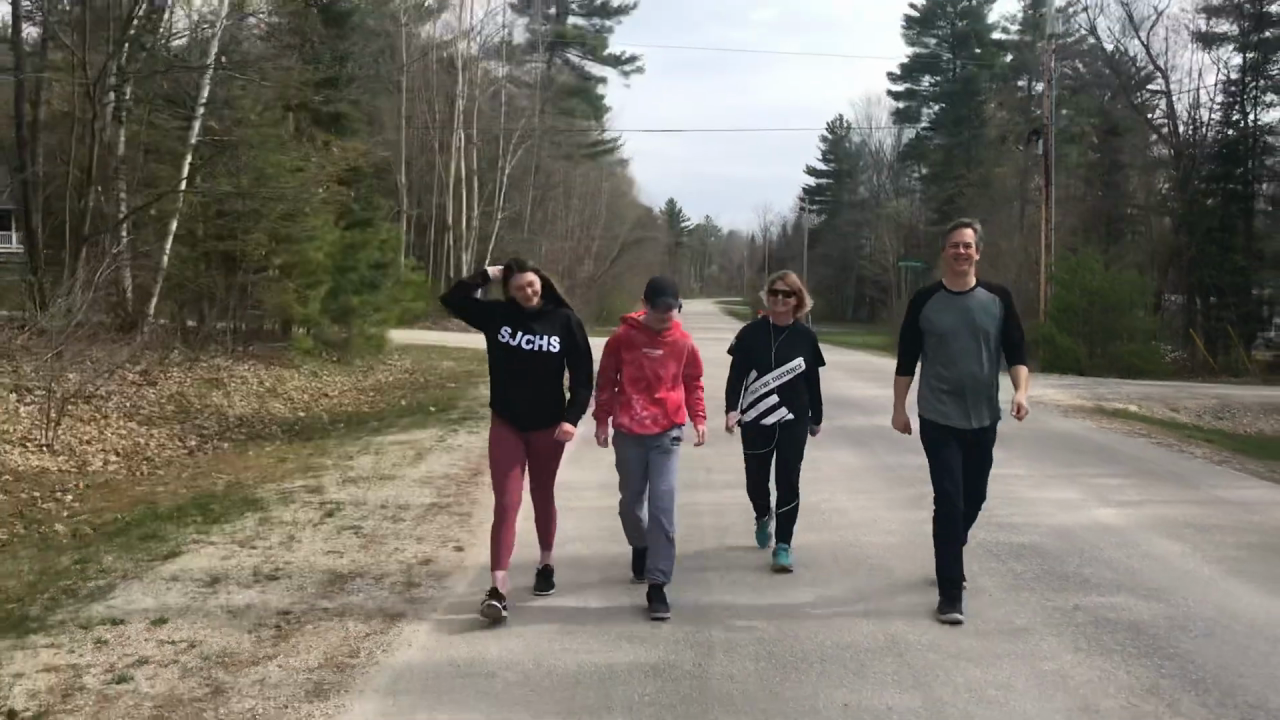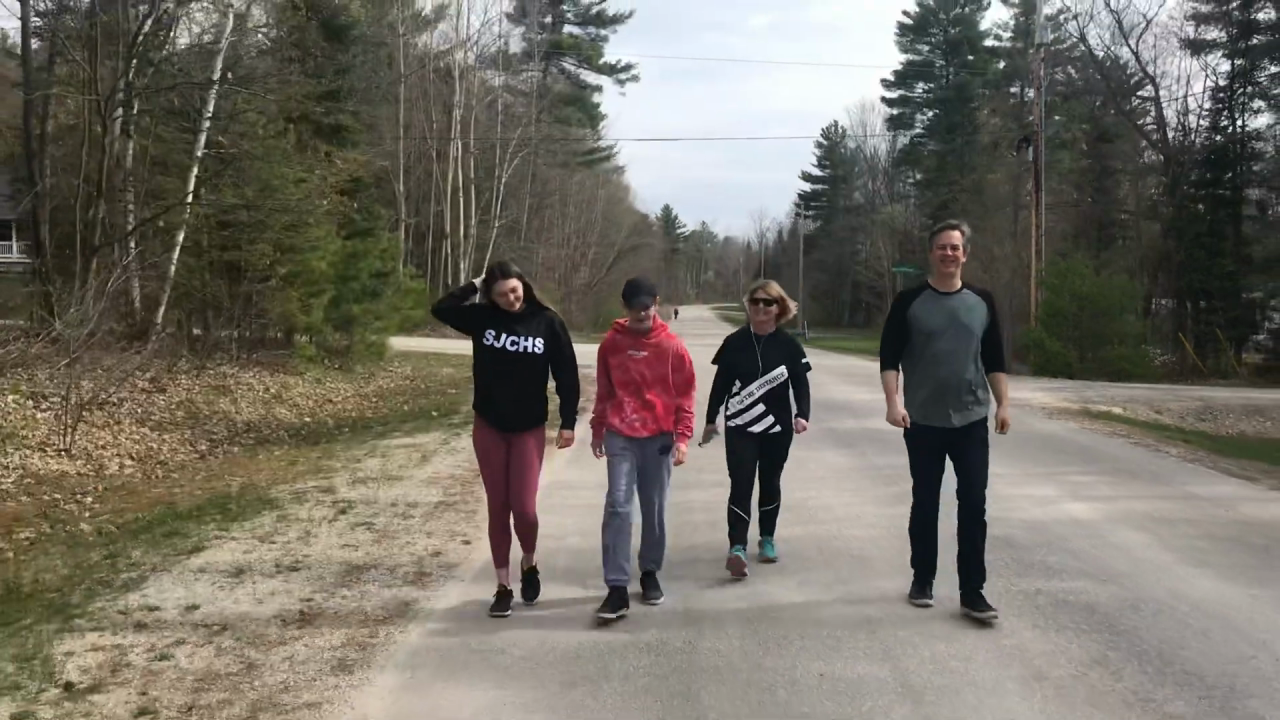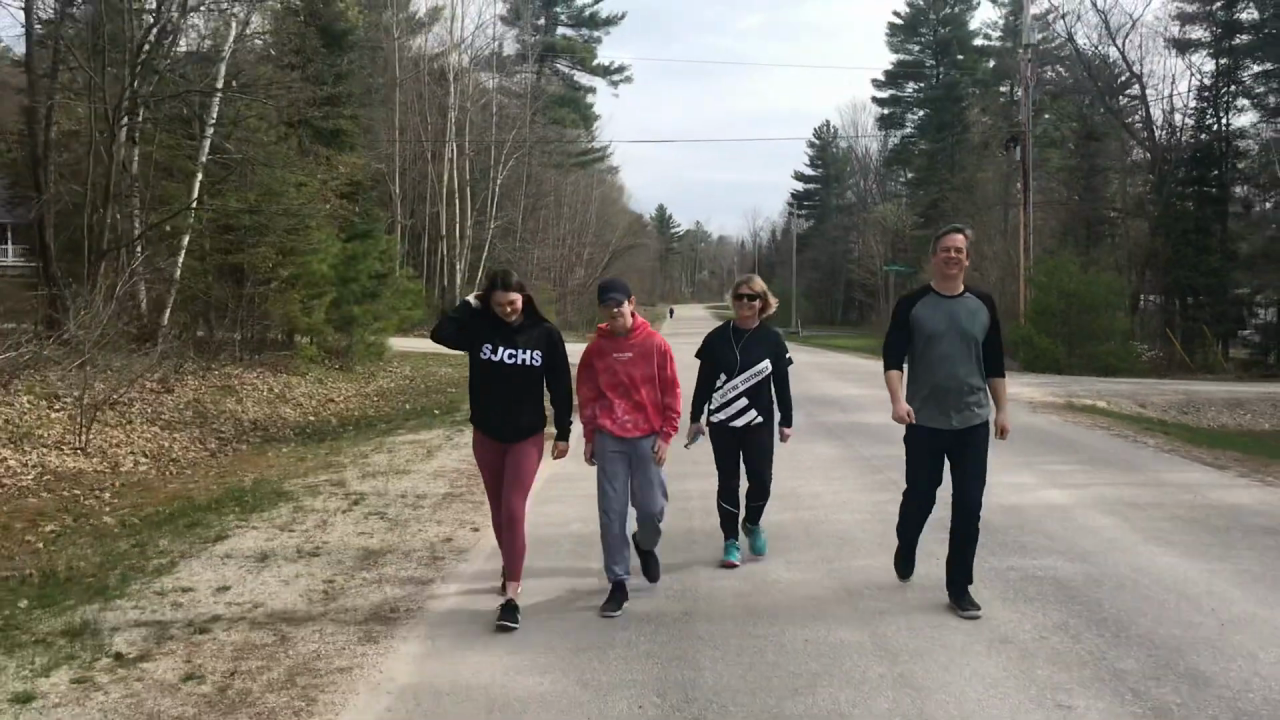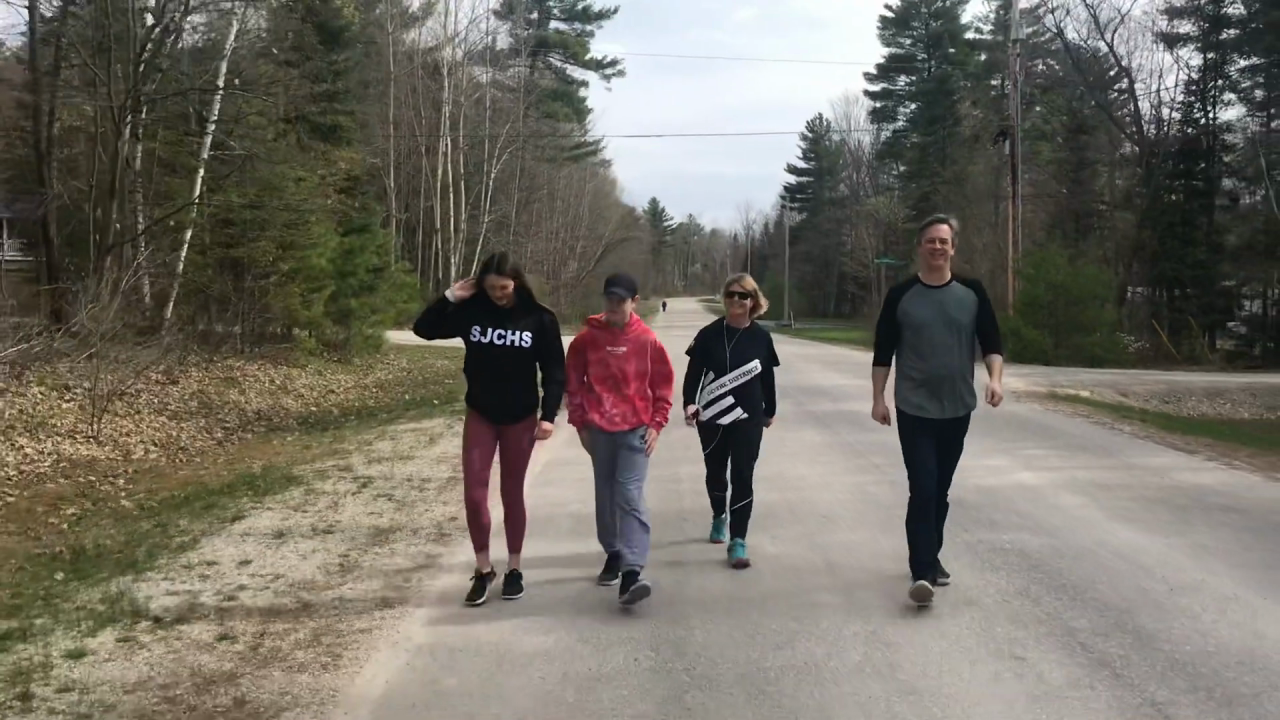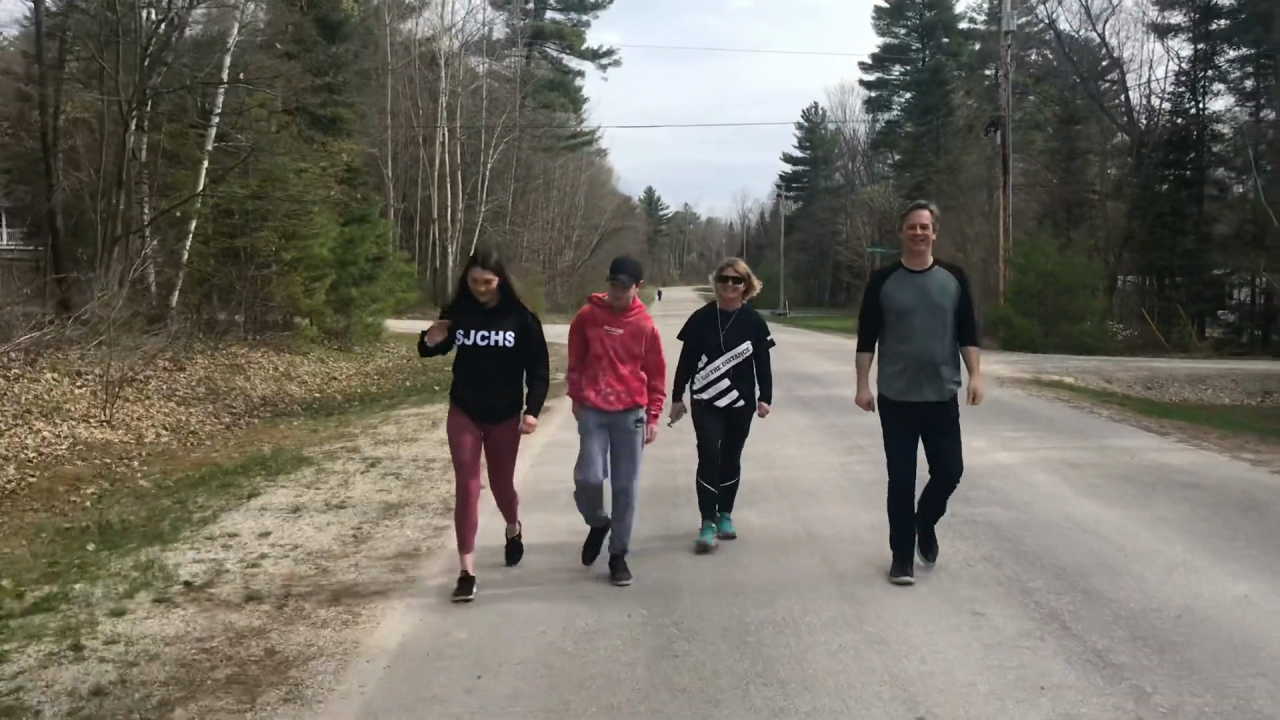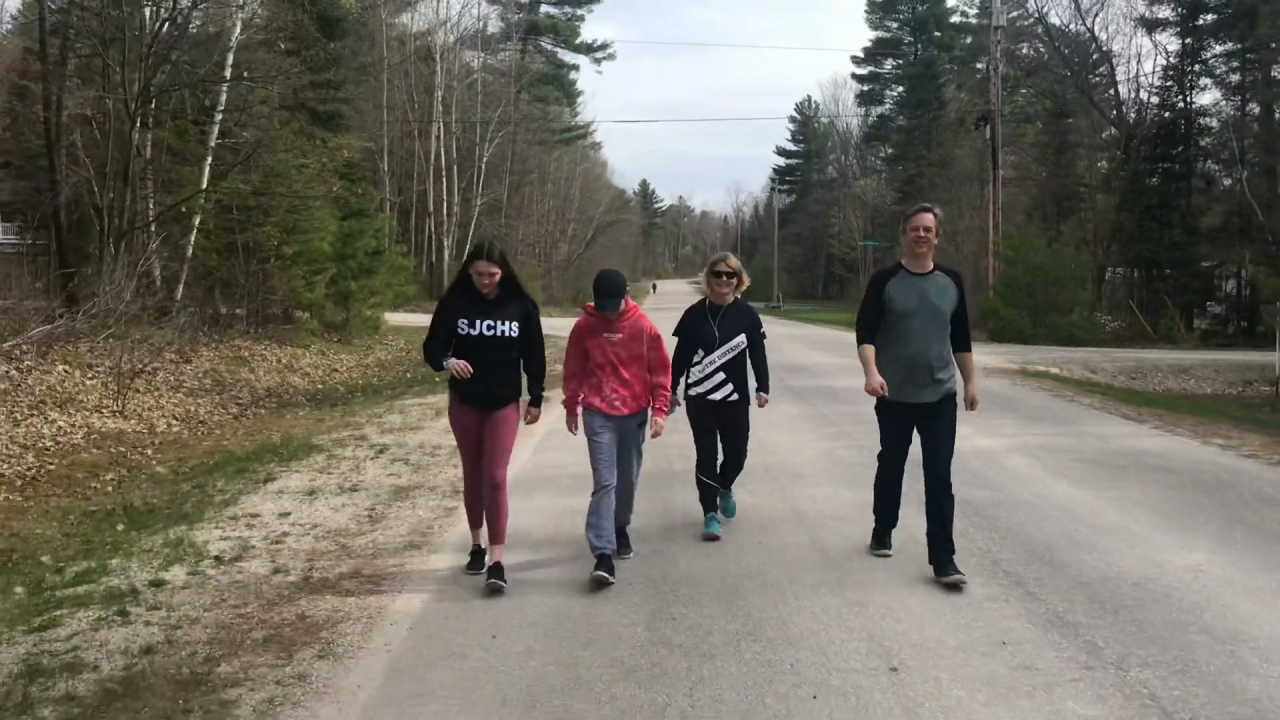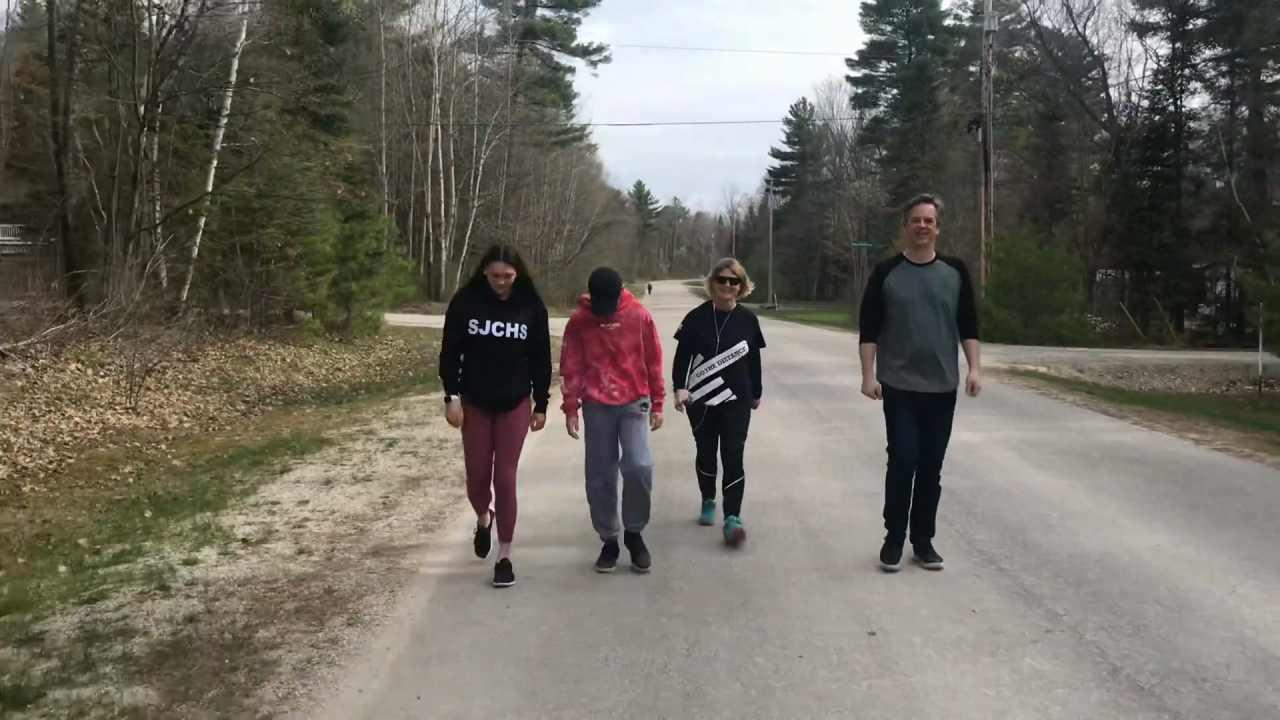
dt=0.3s
person 1, frame 1
left shoulder: (998, 298)
right shoulder: (924, 301)
left elbow: (1016, 351)
right elbow: (906, 360)
left wrist: (1021, 391)
right wrist: (899, 408)
left hip: (984, 418)
right hip: (938, 418)
left knee: (973, 500)
right knee: (949, 502)
left ankle: (950, 559)
right ankle: (950, 593)
person 1, frame 2
left shoulder: (982, 301)
right shoulder: (909, 301)
left elbow: (994, 358)
right elbow: (889, 357)
left wrist: (1002, 404)
right wrist: (893, 402)
left hip: (972, 419)
right hip: (923, 420)
left knee: (973, 502)
right knee: (925, 502)
left ankle: (972, 591)
right ankle: (922, 580)
person 1, frame 3
left shoulder: (983, 305)
right shoulder: (912, 304)
left elbow: (995, 363)
right elbow: (893, 358)
left wrist: (1002, 410)
right wrist: (898, 400)
left hip: (973, 421)
right hip: (924, 422)
left knee: (969, 505)
right knee: (920, 495)
left ankle: (959, 587)
right ankle: (905, 549)
person 1, frame 4
left shoulder: (972, 292)
right shoulder: (900, 295)
left elbow: (991, 341)
right elbow: (883, 352)
left wrist: (995, 378)
right wrist: (878, 399)
left hip: (958, 408)
right hip: (914, 409)
left knee: (940, 490)
right knee: (923, 490)
left ankle: (931, 560)
right ankle: (922, 575)
person 1, frame 5
left shoulder: (953, 278)
right shoulder: (883, 281)
left elbow: (968, 332)
right elbow: (867, 338)
left wrist: (975, 375)
right wrist: (862, 385)
left hip: (942, 394)
right hip: (896, 396)
left knee: (949, 470)
right knee: (901, 476)
left ankle: (926, 525)
right ankle: (902, 555)
person 1, frame 6
left shoulder: (952, 282)
right shoulder: (884, 281)
left elbow: (961, 338)
right elbow: (865, 333)
left wrist: (970, 382)
right wrist: (871, 373)
left hip: (941, 394)
right hip: (895, 395)
left knee: (939, 475)
right knee: (891, 466)
left ankle: (942, 558)
right ankle: (883, 530)
person 1, frame 7
left shoulder: (956, 271)
right shoulder: (886, 273)
left elbow: (968, 325)
right elbow: (869, 329)
left wrist: (974, 368)
right wrist: (868, 374)
left hip: (942, 386)
right hip: (898, 385)
left knee: (931, 467)
right knee: (902, 459)
left ankle: (922, 540)
right ankle: (894, 536)
person 2, frame 1
left shoulder: (565, 320)
right shoulder: (497, 315)
left elbow: (582, 374)
right elbow: (452, 300)
left wrist: (572, 417)
right wrist: (487, 275)
left hip: (547, 426)
right hip: (505, 424)
left knee: (543, 497)
right knee: (506, 504)
left ankle: (545, 563)
person 2, frame 2
left shoulder: (548, 322)
right shoulder: (482, 318)
left elbow: (566, 375)
right elbow: (441, 310)
left wrist: (568, 422)
right wrist: (474, 287)
left hip: (530, 428)
right hip: (488, 427)
left knee: (524, 507)
right knee: (498, 506)
left ankle: (530, 563)
right ankle: (503, 585)
person 2, frame 3
left shoulder: (545, 334)
right shoulder: (479, 328)
left elbow: (560, 387)
right elbow: (440, 334)
left wrist: (563, 433)
right wrist: (469, 304)
left hip: (527, 437)
right hip: (486, 435)
left knee: (514, 512)
right knee: (498, 509)
left ankle: (510, 599)
right ankle: (511, 568)
person 2, frame 4
left shoulder: (539, 319)
right shoulder: (471, 310)
left elbow: (555, 371)
right elbow: (423, 330)
left wrist: (549, 414)
right wrist: (450, 298)
left hip: (521, 419)
right hip: (479, 416)
left knee: (512, 494)
right knee: (474, 497)
left ankle: (514, 568)
right ankle: (482, 569)
person 2, frame 5
left shoulder: (521, 318)
right shoulder: (458, 311)
left elbow: (538, 368)
right elbow: (435, 350)
left wrist: (533, 409)
right wrist: (429, 341)
left hip: (505, 416)
right hip: (463, 414)
left knee: (501, 485)
right knee: (466, 489)
left ankle: (513, 530)
right ankle: (467, 572)
person 2, frame 6
left shoulder: (521, 306)
right shoulder: (454, 303)
left elbow: (534, 356)
right elbow: (432, 347)
left wrist: (536, 399)
right wrist: (447, 362)
left hip: (505, 405)
right hip: (464, 402)
left knee: (496, 479)
right knee: (473, 476)
left ankle: (496, 562)
right ankle: (476, 543)
person 2, frame 7
left shoulder: (532, 309)
right shoulder: (465, 303)
left elbow: (541, 360)
right elbow: (450, 352)
left wrist: (541, 405)
right wrist: (452, 397)
left hip: (515, 405)
right hip: (475, 404)
left knee: (505, 479)
right knee: (477, 478)
left ankle: (505, 557)
right ankle: (483, 519)
person 3, frame 1
left shoulder: (683, 343)
right shoulder: (623, 337)
left elbow: (693, 382)
right elbow: (606, 380)
left wrist: (698, 417)
right wrist: (602, 419)
left hip: (667, 432)
right hip: (628, 432)
left knee: (662, 505)
right knee: (631, 500)
right ankle: (640, 546)
person 3, frame 2
left shoulder: (671, 346)
right shoulder: (612, 343)
left elbow: (685, 394)
right elbow: (604, 390)
left wrist: (682, 437)
right wrist: (597, 430)
left hip: (659, 437)
right hip: (619, 436)
left knee: (653, 507)
right knee: (618, 505)
left ankle: (650, 572)
person 3, frame 3
left shoulder: (655, 343)
right shoulder: (595, 348)
left elbow: (670, 392)
right elbow: (587, 396)
left wrist: (666, 435)
right wrist: (589, 439)
left hip: (647, 436)
right hip: (609, 439)
left knee: (652, 506)
right knee: (612, 511)
left ankle: (645, 544)
right ankle: (618, 583)
person 3, frame 4
left shoulder: (647, 341)
right shoulder: (586, 339)
left elbow: (663, 383)
right elbow: (574, 383)
left wrist: (657, 423)
right wrist: (579, 423)
left hip: (635, 431)
right hip: (599, 430)
left knee: (631, 499)
right knee: (606, 497)
left ankle: (631, 574)
right ankle: (612, 552)
person 3, frame 5
left shoulder: (645, 326)
right shoulder: (587, 316)
left elbow: (656, 373)
right elbow: (576, 361)
left wrist: (653, 416)
right wrist: (576, 397)
left hip: (631, 412)
right hip: (593, 410)
left knee: (625, 485)
right knee: (588, 478)
left ankle: (618, 554)
right ankle: (597, 523)
person 3, frame 6
left shoulder: (643, 326)
right shoulder: (584, 327)
left elbow: (660, 370)
right elbow: (573, 370)
left wrist: (659, 410)
right wrist: (571, 407)
left hip: (634, 413)
right hip: (598, 414)
left knee: (627, 477)
right knee: (604, 482)
left ankle: (621, 526)
right ankle: (603, 555)
person 3, frame 7
left shoulder: (639, 316)
right shoulder: (579, 321)
left elbow: (654, 361)
right elbow: (570, 367)
left wrist: (657, 403)
right wrist: (571, 409)
left hip: (634, 402)
right hip: (596, 407)
left knee: (639, 467)
right knee: (601, 475)
left ankle: (634, 533)
right ankle: (609, 539)
person 4, frame 1
left shoulder: (806, 337)
right shoulder: (750, 333)
left elbow: (812, 380)
right elbow: (736, 375)
left wrist: (816, 417)
right wrist: (732, 408)
left hip: (793, 420)
right hip: (756, 419)
left knee: (788, 481)
right knee: (756, 478)
left ankle: (782, 546)
right ankle: (763, 516)
person 4, frame 2
left shoulder: (789, 344)
right shoulder: (734, 343)
left elbow: (800, 384)
right elbow: (721, 384)
left wrist: (802, 413)
right wrist: (711, 420)
left hip: (777, 428)
right hip: (740, 427)
left knee: (770, 483)
right knee: (741, 485)
left ankle: (767, 537)
right ankle: (737, 550)
person 4, frame 3
left shoulder: (772, 339)
right shoulder: (717, 337)
left elbow: (781, 381)
right elbow: (704, 380)
left wrist: (786, 420)
right wrist: (695, 418)
left hip: (759, 422)
right hip: (723, 422)
left knee: (761, 479)
right knee: (728, 481)
left ankle: (752, 524)
right ankle: (731, 541)
person 4, frame 4
left shoulder: (761, 337)
right shoulder: (708, 335)
left elbow: (767, 378)
right elbow: (693, 374)
left wrist: (770, 412)
right wrist: (689, 403)
left hip: (748, 420)
right hip: (713, 418)
left knee: (742, 478)
right knee: (716, 473)
left ankle: (738, 542)
right ankle: (720, 514)
person 4, frame 5
left shoulder: (754, 320)
right shoulder: (701, 318)
left elbow: (763, 363)
right elbow: (687, 360)
left wrist: (765, 397)
right wrist: (677, 397)
left hip: (741, 402)
right hip: (706, 401)
left knee: (730, 458)
right knee: (709, 457)
left ankle: (725, 514)
right ankle: (708, 523)
person 4, frame 6
left shoulder: (747, 314)
right shoulder: (694, 314)
left elbow: (758, 354)
right elbow: (681, 355)
left wrist: (763, 388)
right wrist: (673, 389)
left hip: (735, 397)
right hip: (700, 397)
left knee: (737, 452)
right knee: (706, 455)
left ankle: (724, 490)
right ankle: (710, 515)
person 4, frame 7
left shoulder: (748, 319)
right shoulder: (696, 318)
left elbow: (754, 360)
right elbow: (682, 358)
left wrist: (757, 393)
right wrist: (679, 387)
left hip: (737, 399)
right hip: (701, 399)
left knee: (733, 455)
right knee: (706, 453)
left ankle: (732, 519)
right ankle: (708, 500)
